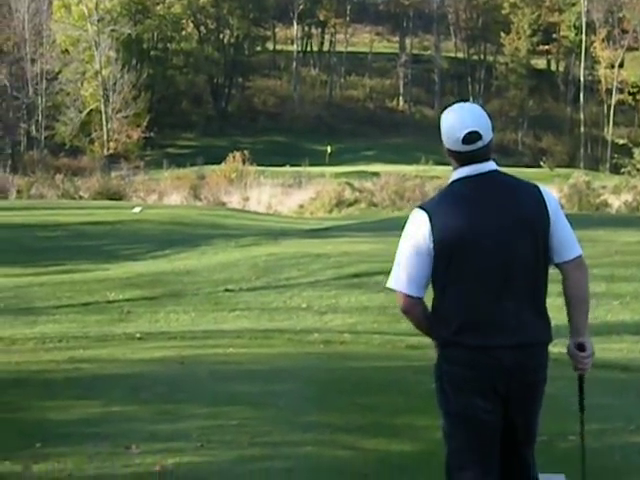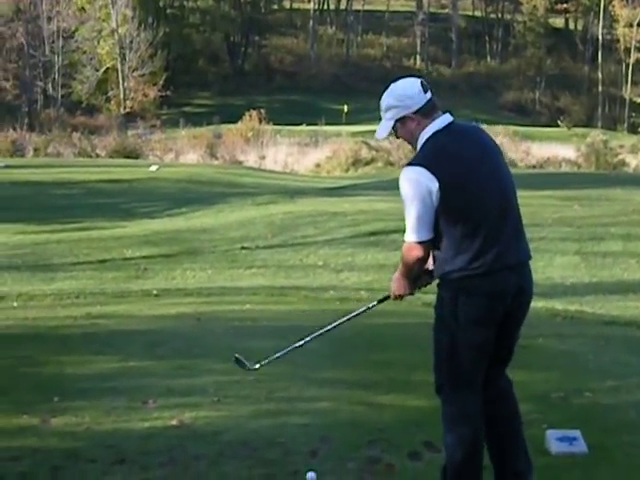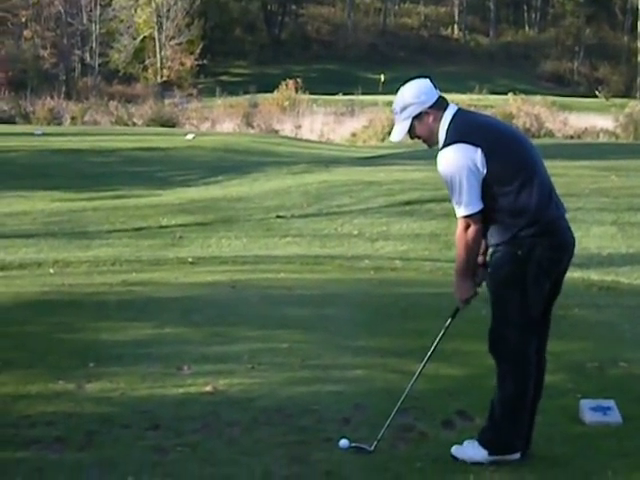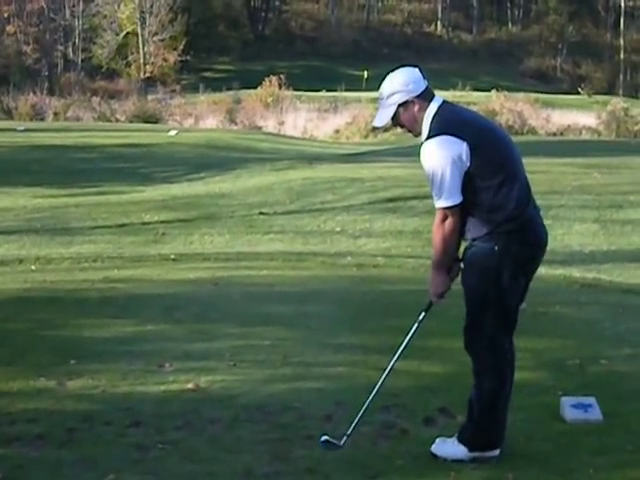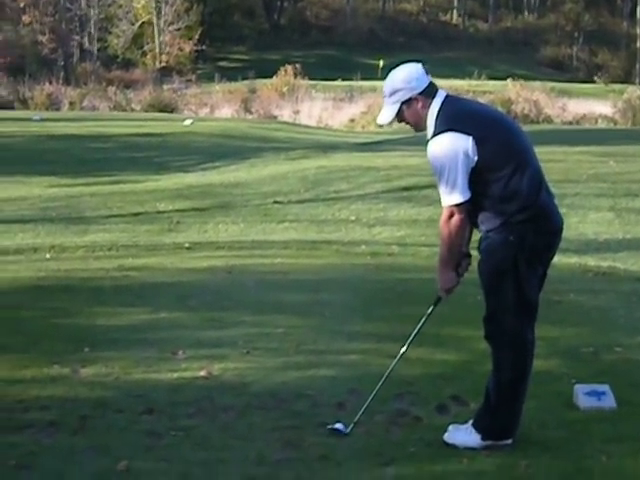
dt=1s
person 1, frame 1
left shoulder: (430, 215)
right shoulder: (538, 198)
left elbow: (407, 302)
right elbow: (575, 269)
left wrist: (442, 336)
right wrist: (580, 337)
left hip: (465, 361)
right hip: (528, 355)
person 1, frame 2
left shoulder: (419, 170)
right shoulder: (478, 137)
left elbow: (415, 248)
left wrist: (403, 278)
right wrist: (438, 258)
left hip: (470, 289)
right hip: (516, 277)
left knee: (460, 389)
right knee: (493, 378)
person 1, frame 3
left shoulder: (454, 151)
right shoulder: (477, 125)
left elbow: (470, 224)
left wrist: (462, 277)
right wrist: (482, 256)
left hip: (528, 247)
right hip: (550, 238)
left knee: (510, 345)
right knee: (526, 344)
left ankle: (502, 442)
right ankle: (513, 435)
person 1, frame 4
left shoulder: (439, 143)
right shoulder: (459, 120)
left elbow: (447, 217)
left wrist: (439, 270)
right wrist: (453, 258)
left hip: (503, 243)
right hip: (515, 235)
left knee: (485, 340)
right knee: (491, 338)
left ankle: (481, 439)
right ankle: (484, 431)
person 1, frame 5
left shoulder: (445, 138)
right shoulder: (464, 112)
left elbow: (455, 213)
left wrist: (446, 266)
right wrist: (462, 251)
left hip: (518, 232)
right hip: (532, 223)
left knee: (507, 330)
right knee: (512, 328)
left ankle: (495, 428)
right ankle: (498, 418)
